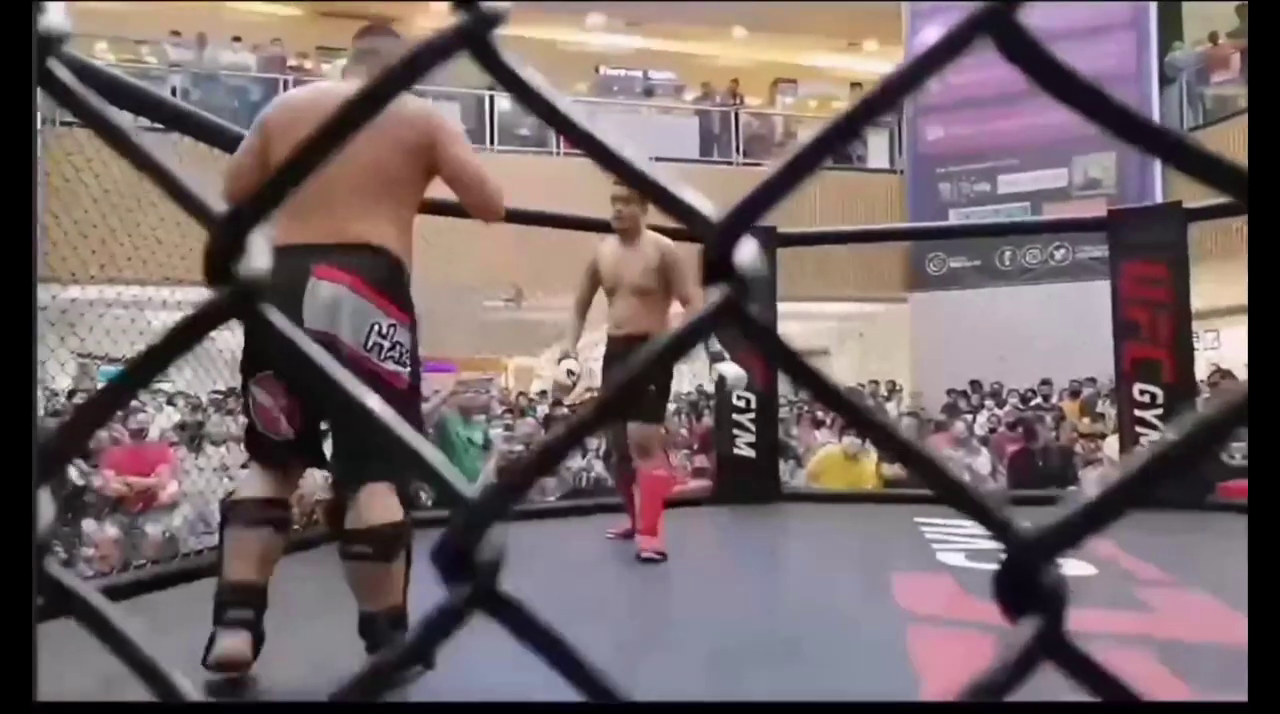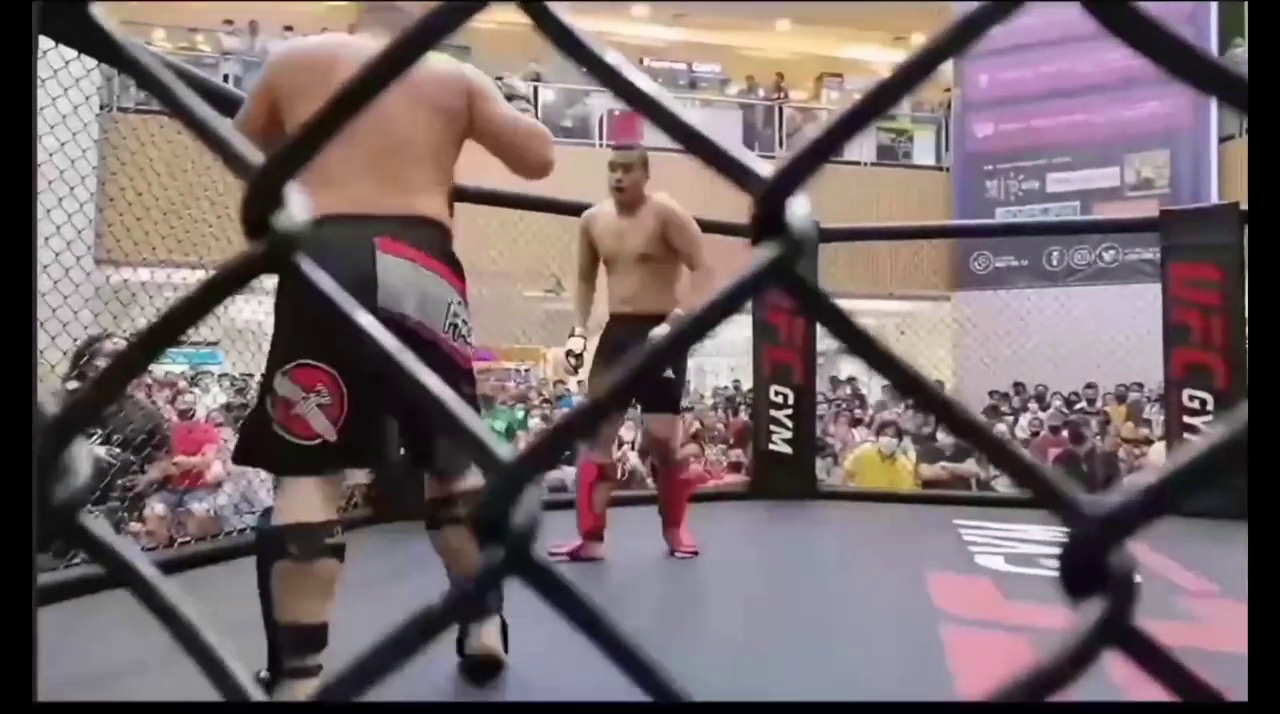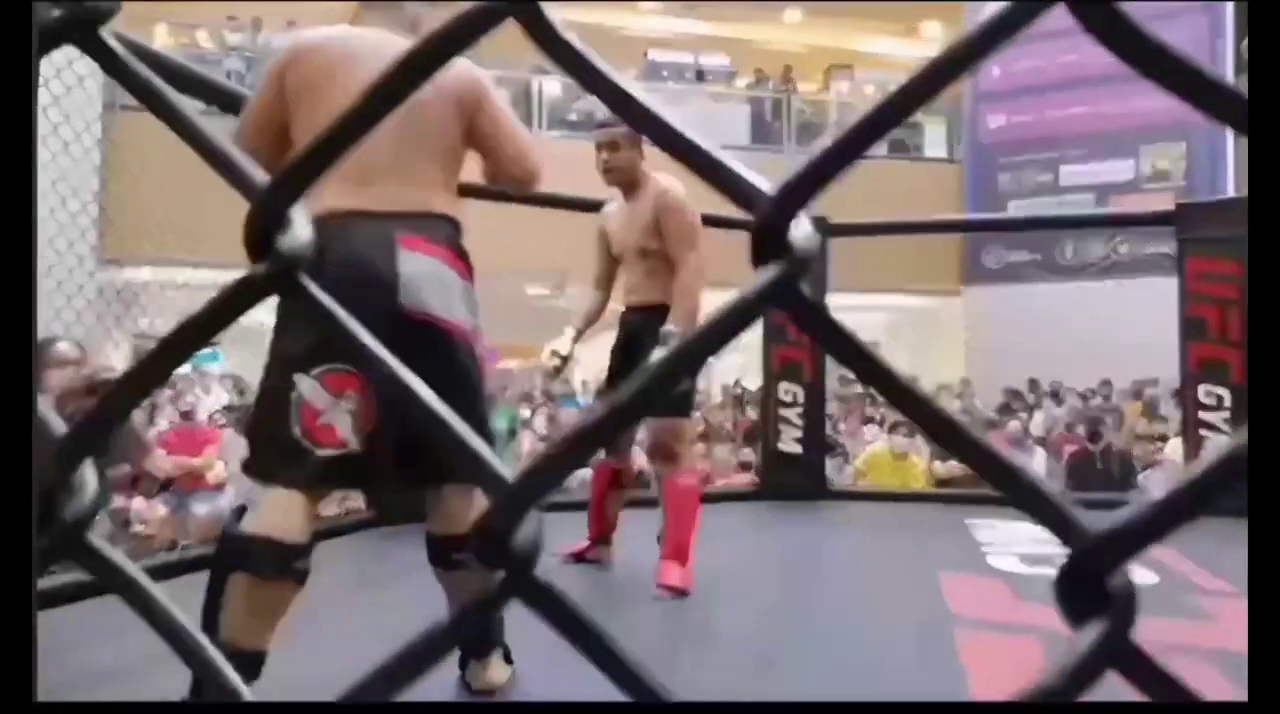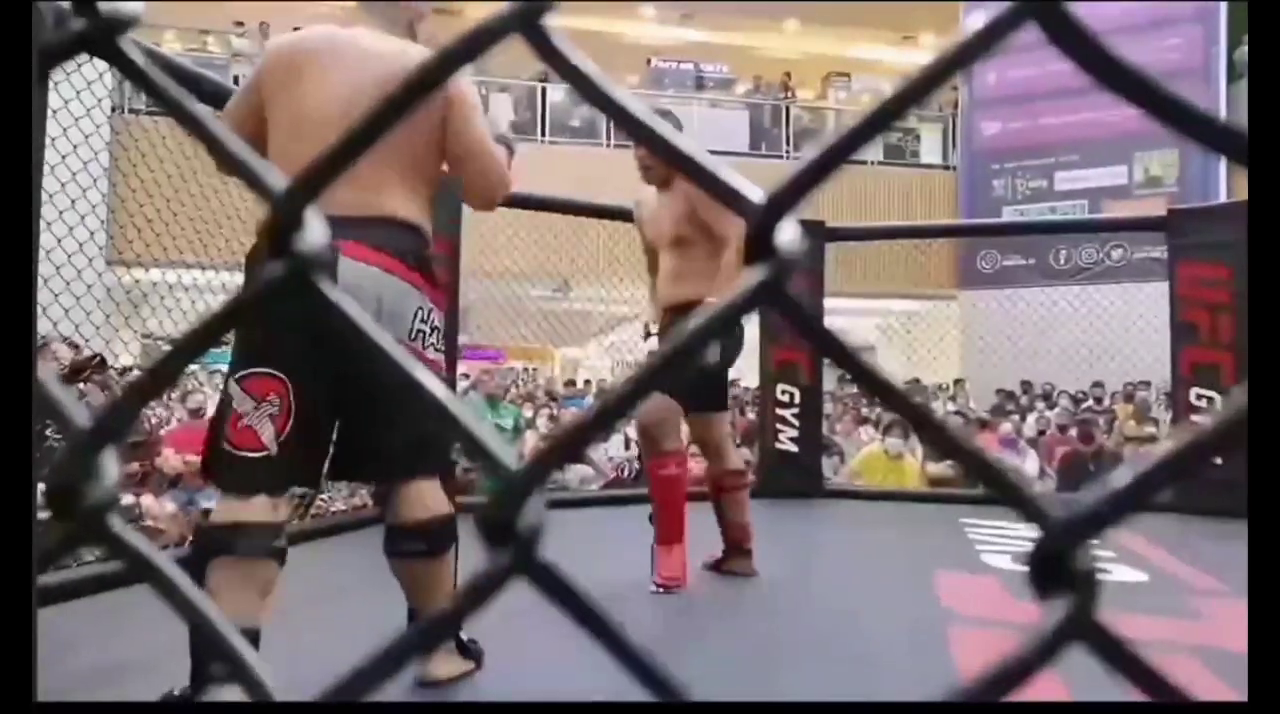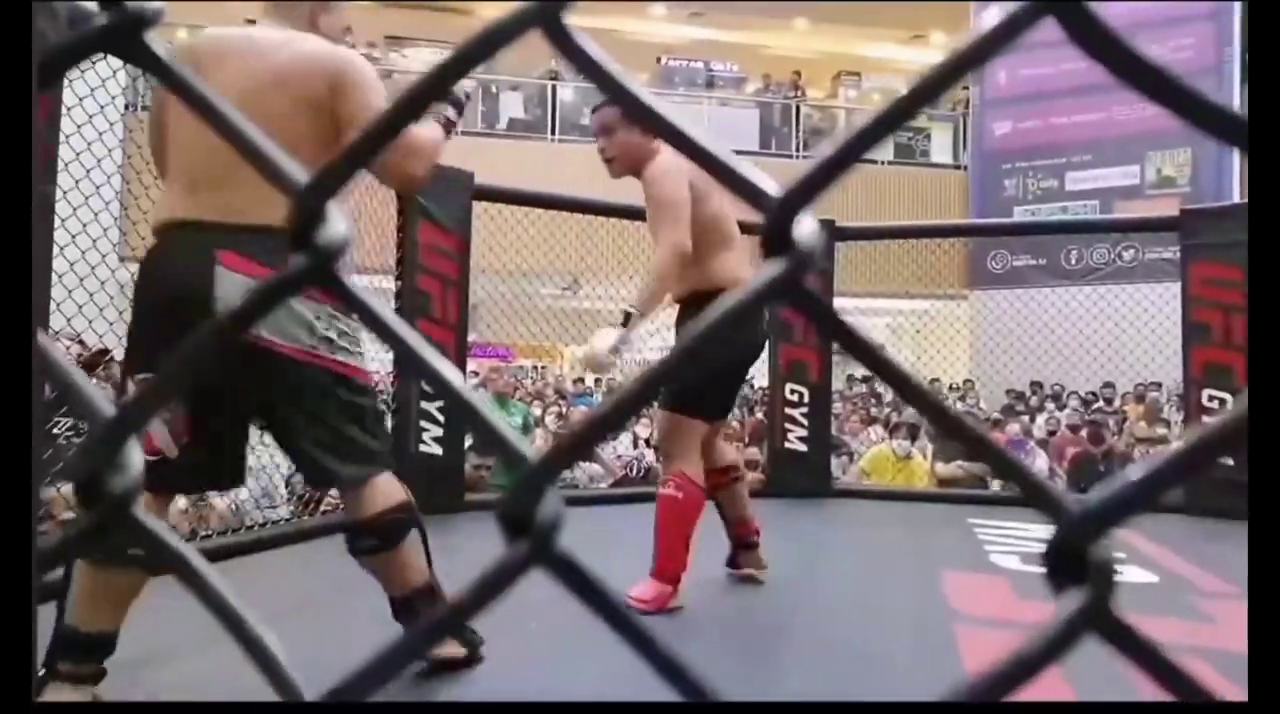
dt=0.5s
person 1, frame 1
left shoulder: (285, 106)
right shoulder: (422, 116)
left elbow: (233, 196)
right elbow: (490, 205)
right wrist: (451, 158)
left hip: (281, 286)
right hip: (367, 293)
left knee: (272, 461)
right knee: (373, 470)
left ankle: (236, 622)
right ankle: (384, 642)
person 1, frame 2
left shoulder: (296, 60)
right shoulder: (455, 77)
right elbow: (539, 160)
right wrist: (511, 108)
left hip: (323, 263)
right hip: (421, 270)
left knee: (306, 467)
right knee: (453, 451)
left ankle: (296, 671)
right ankle: (481, 623)
person 1, frame 3
left shoulder: (306, 51)
right shoulder: (461, 74)
left elbow: (249, 159)
right elbow: (523, 173)
left hip: (336, 261)
right hip: (434, 268)
left knee: (290, 475)
right knee: (454, 474)
right ankle: (486, 652)
person 1, frame 4
right shoulder: (442, 76)
right elbow: (487, 189)
right wrist: (499, 153)
right hip: (390, 273)
left knee: (249, 473)
right knee: (413, 470)
left ankle: (218, 671)
right ankle: (440, 643)
person 1, frame 5
right shoulder: (337, 66)
right elbow: (410, 166)
right wrist: (445, 109)
left hip: (179, 268)
right hip: (283, 277)
left knee: (142, 478)
right knee: (361, 462)
left ankle: (70, 674)
right ankle: (433, 627)
person 2, frame 1
left shoulder: (663, 250)
right shoulder: (601, 254)
left elbow: (694, 305)
right elbow: (580, 305)
right wrist: (570, 349)
right hip: (614, 351)
left knee: (645, 442)
right knee: (619, 443)
left ankle: (649, 536)
right ankle: (635, 520)
person 2, frame 2
left shoulder: (666, 213)
right shoulder: (593, 220)
left elbow: (702, 269)
right elbow: (585, 280)
left wrist: (677, 321)
right wrist: (578, 332)
left hip: (658, 331)
right hip: (616, 331)
left knee: (660, 437)
right knee: (596, 430)
left ankle: (674, 527)
right ankle: (591, 537)
person 2, frame 3
left shoulder: (666, 197)
right shoulder: (610, 216)
left elbow: (690, 271)
right elbow: (602, 287)
left wrist: (677, 337)
right wrist: (572, 335)
left hip: (668, 327)
right hip: (632, 325)
left knee: (669, 443)
right knee: (614, 436)
left ankle: (675, 562)
right ankle: (599, 540)
person 2, frame 4
left shoulder: (698, 184)
right shoulder: (645, 206)
left elbow: (737, 242)
right wrist: (655, 329)
right hip: (679, 325)
left knee: (655, 419)
right knee: (713, 439)
left ankle: (669, 547)
right ankle: (738, 550)
person 2, frame 5
left shoulder: (664, 169)
right shoulder: (674, 171)
left elbow: (676, 248)
left wrist: (627, 323)
left knee: (678, 441)
right knee: (705, 436)
left ankle: (665, 580)
right ankle: (746, 545)
